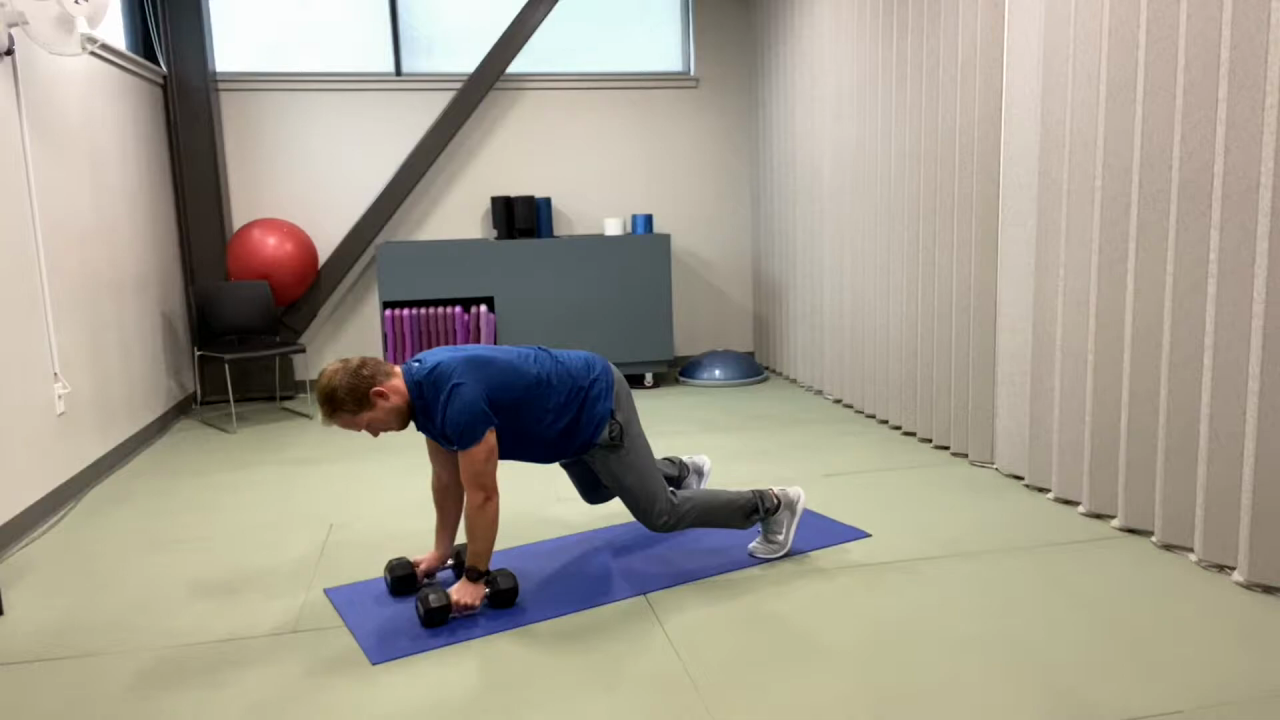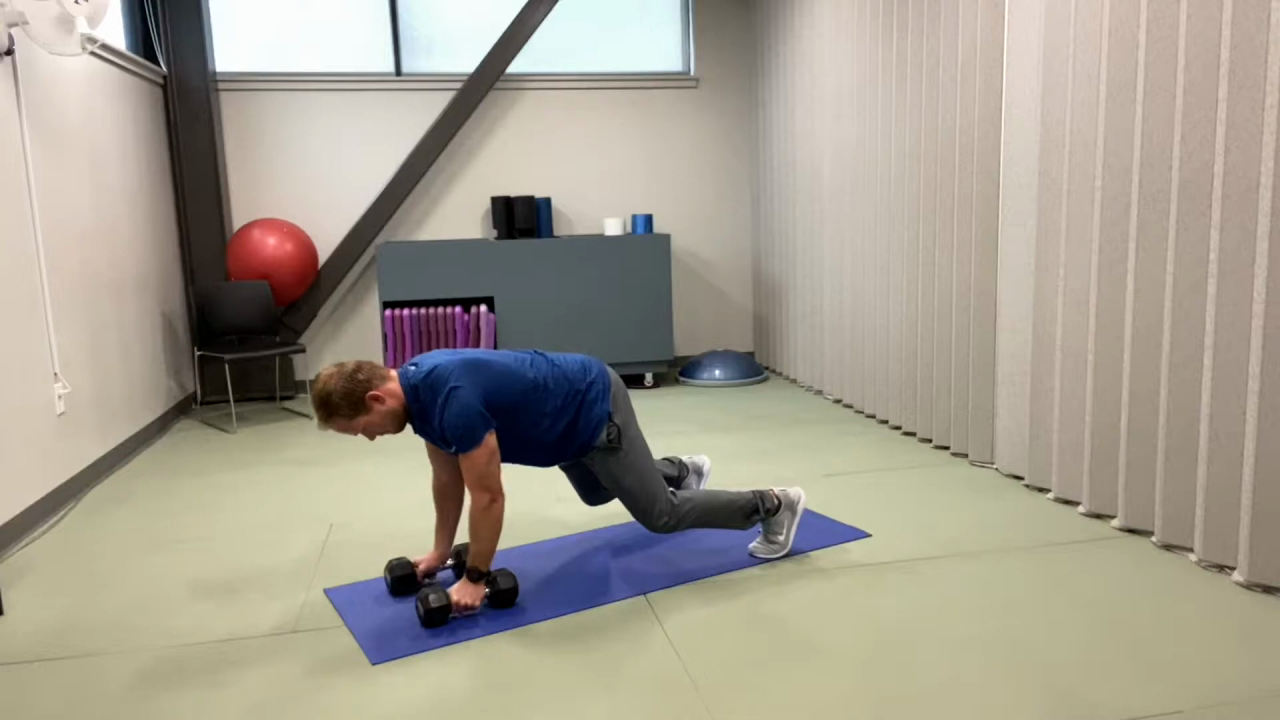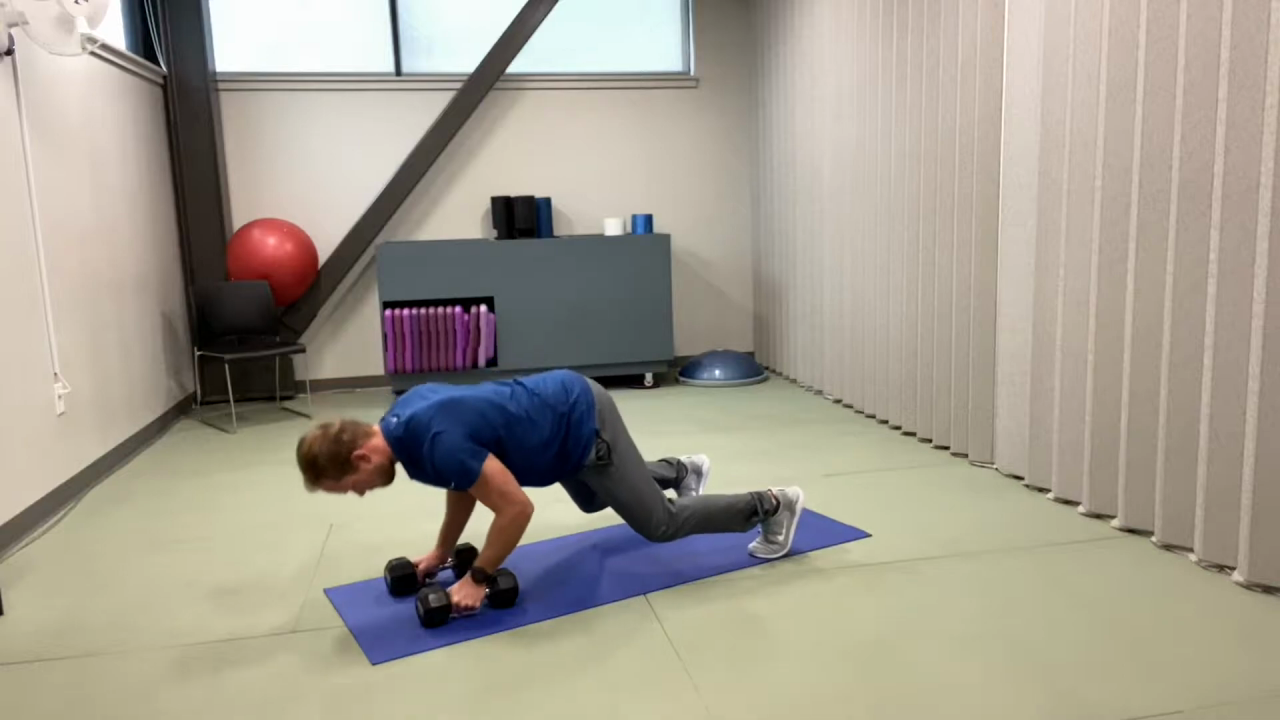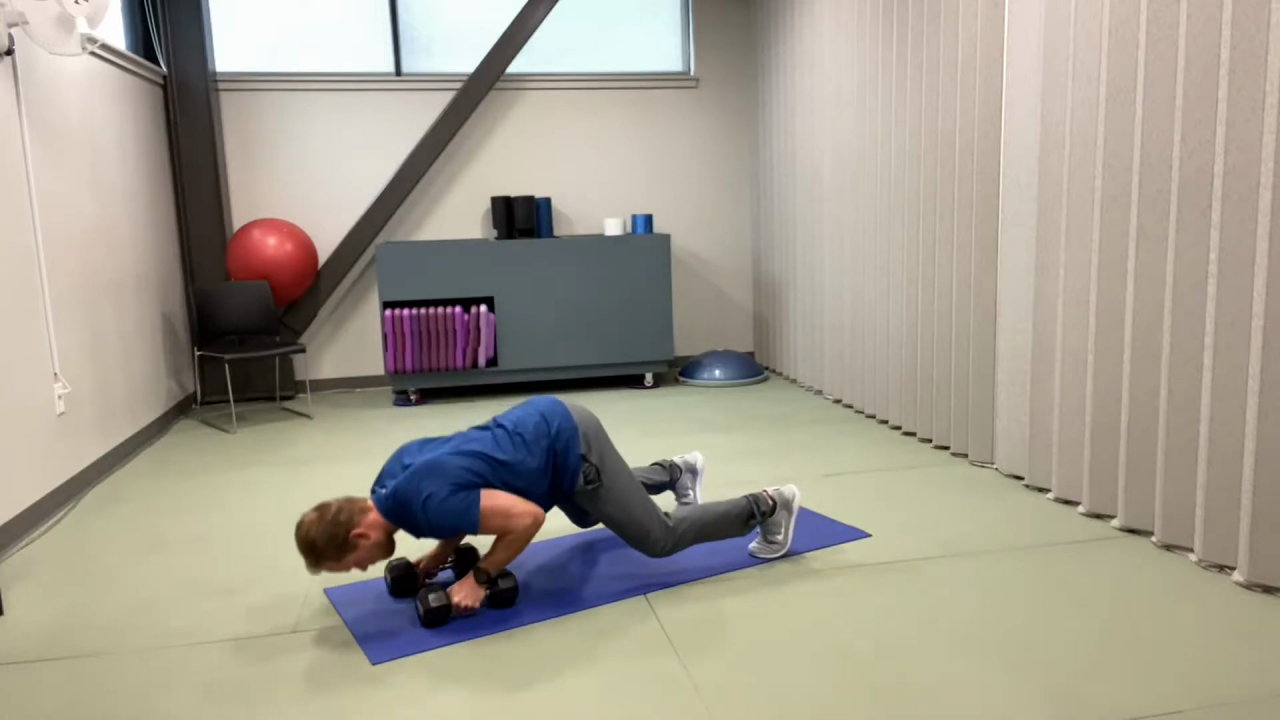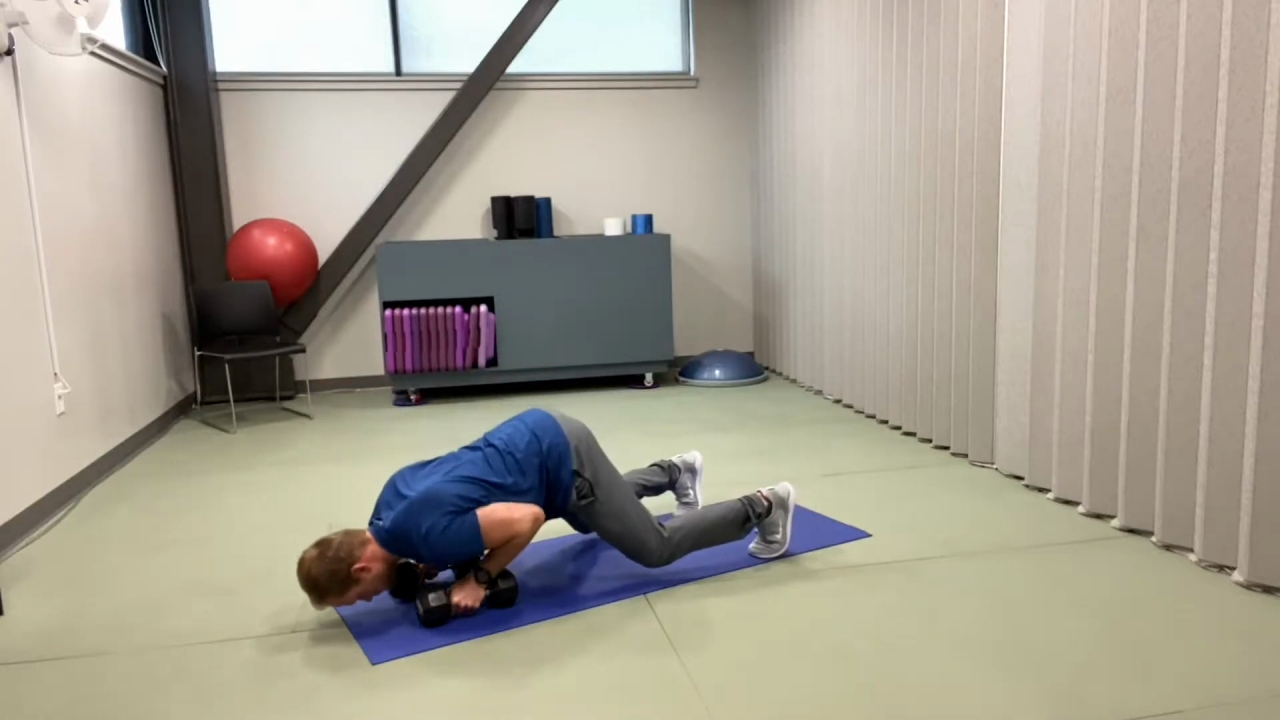
dt=0.3s
person 1, frame 1
left shoulder: (455, 396)
right shoulder: (419, 383)
left elbow: (481, 495)
right elbow: (446, 475)
left wrist: (474, 578)
right wrist: (440, 551)
left hip: (596, 403)
right hip: (572, 406)
left knee: (660, 512)
right knee: (599, 492)
left ankle: (773, 504)
right ankle: (684, 470)
person 1, frame 2
left shoulder: (452, 399)
right shoulder: (416, 387)
left elbow: (488, 496)
right elbow: (447, 476)
left wrist: (475, 578)
right wrist: (440, 550)
left hip: (594, 406)
right hip: (573, 406)
left knee: (660, 513)
right knee: (598, 494)
left ankle: (772, 504)
right ankle: (683, 471)
person 1, frame 3
left shoulder: (436, 445)
right shoulder: (400, 422)
left elbow: (516, 508)
right elbow: (467, 479)
left wrist: (477, 579)
right wrist: (441, 552)
left hip: (582, 420)
right hip: (562, 404)
left knee: (660, 522)
right knee: (595, 500)
left ankle: (771, 505)
right ankle: (682, 470)
person 1, frame 4
left shoulder: (427, 504)
right shoulder: (392, 483)
left elbow: (527, 517)
left wrist: (478, 578)
right wrist: (440, 555)
left hip: (570, 446)
right hip: (550, 424)
left knee: (658, 536)
right knee: (588, 516)
left ankle: (768, 505)
right ankle: (677, 471)
person 1, frame 5
left shoulder: (427, 534)
right shoulder: (390, 507)
left elbow: (529, 519)
left wrist: (478, 579)
left hip: (563, 457)
right hip: (542, 434)
left knee: (654, 548)
right knee: (592, 519)
left ankle: (764, 506)
right ankle: (676, 471)
